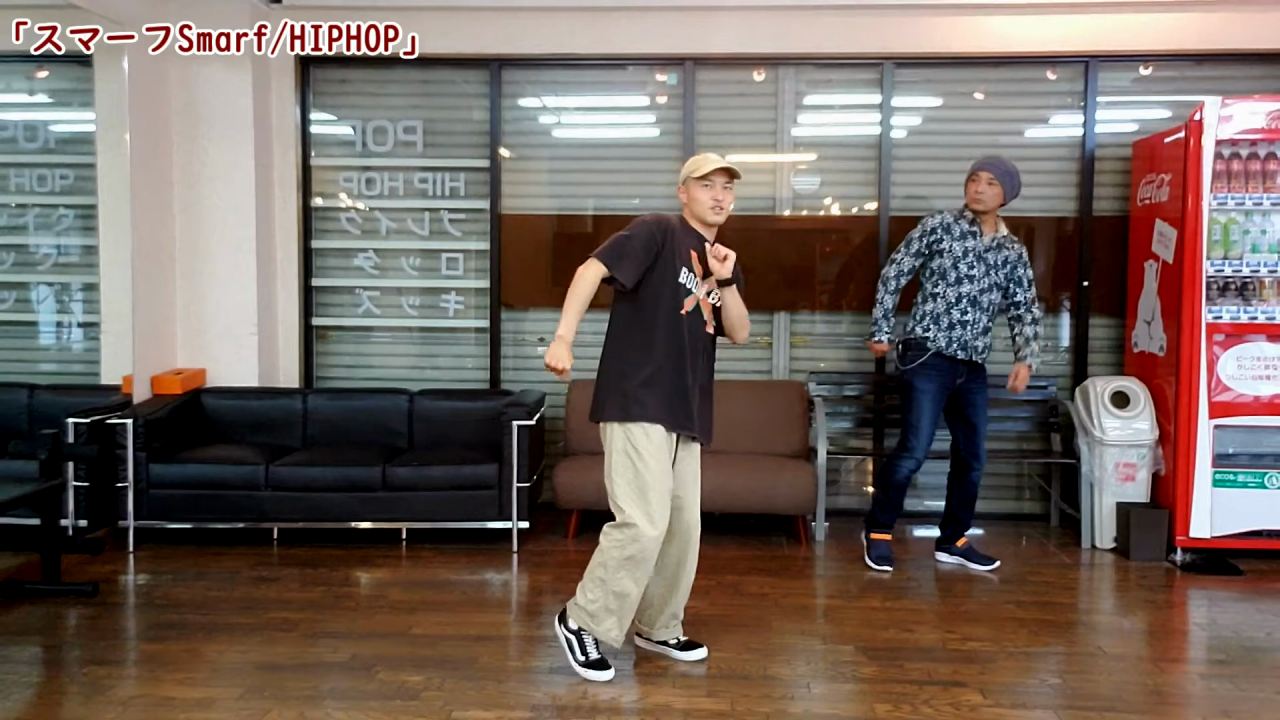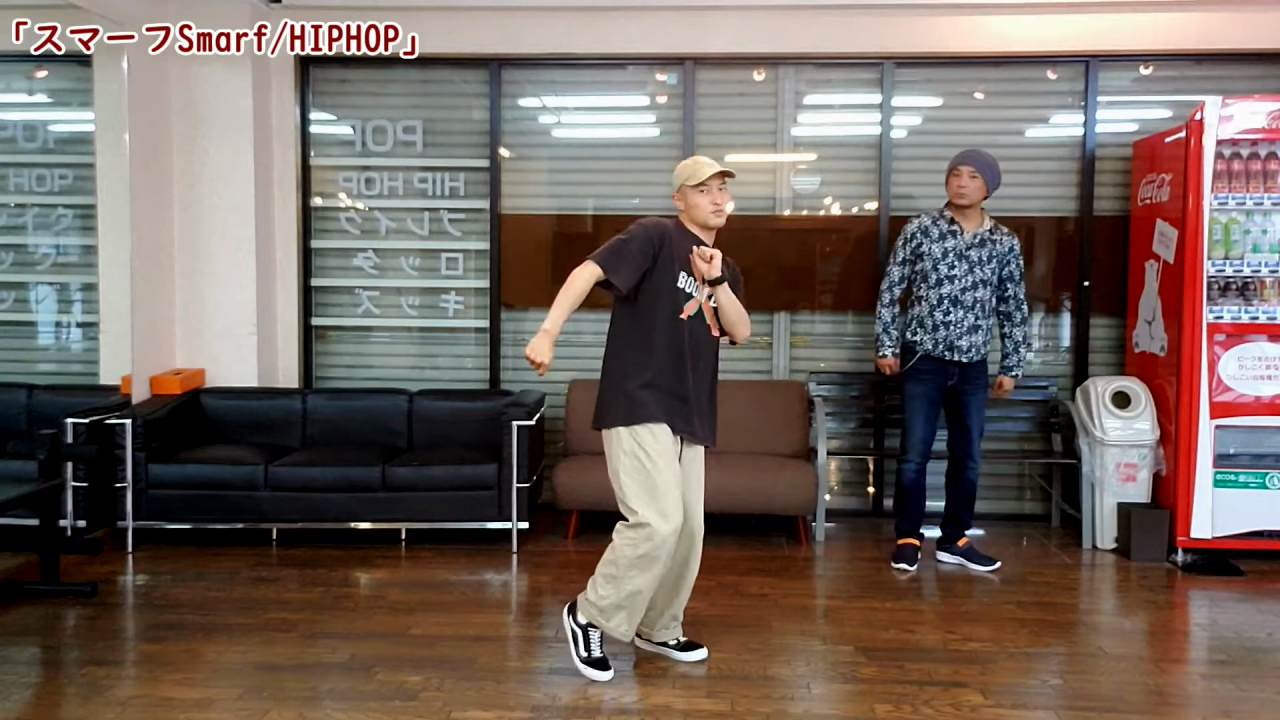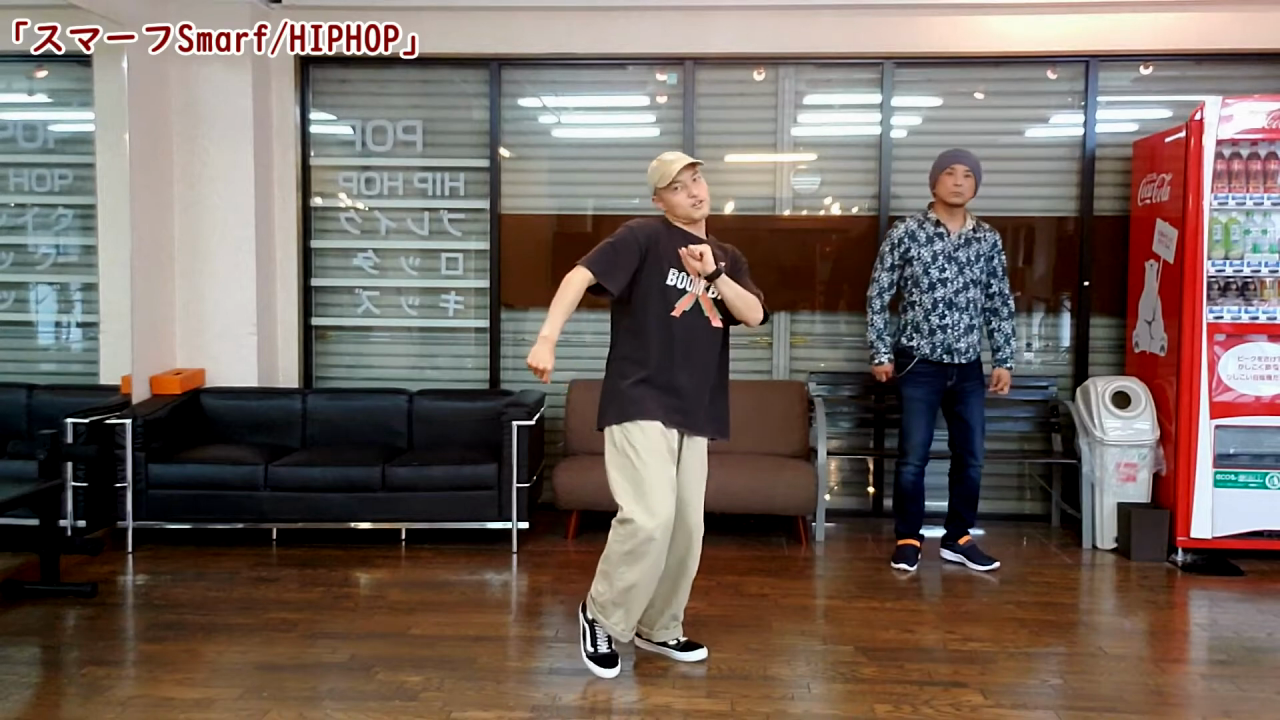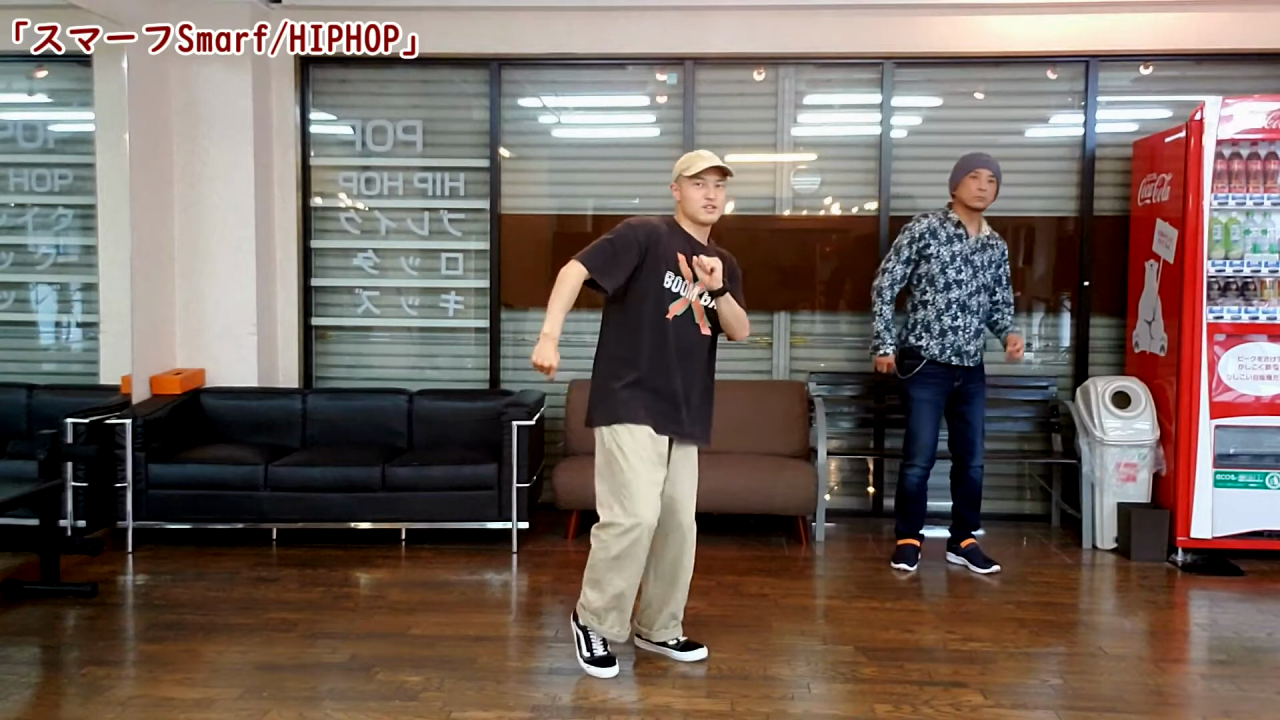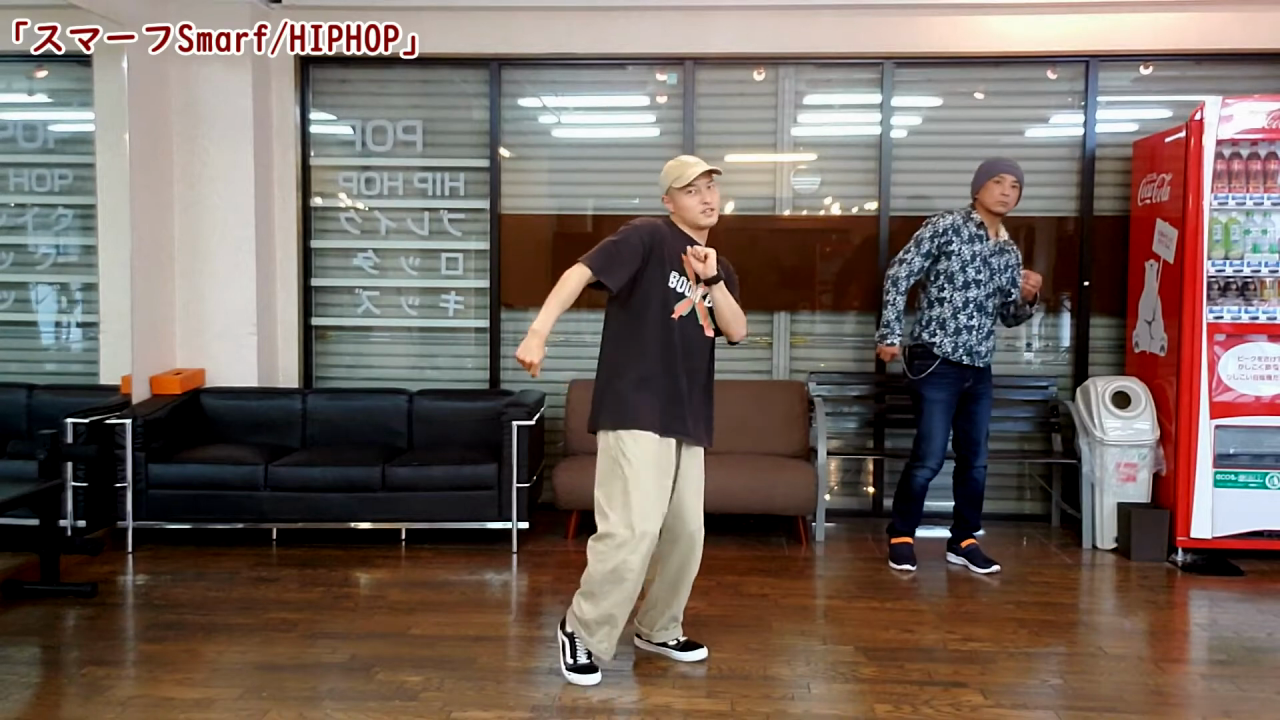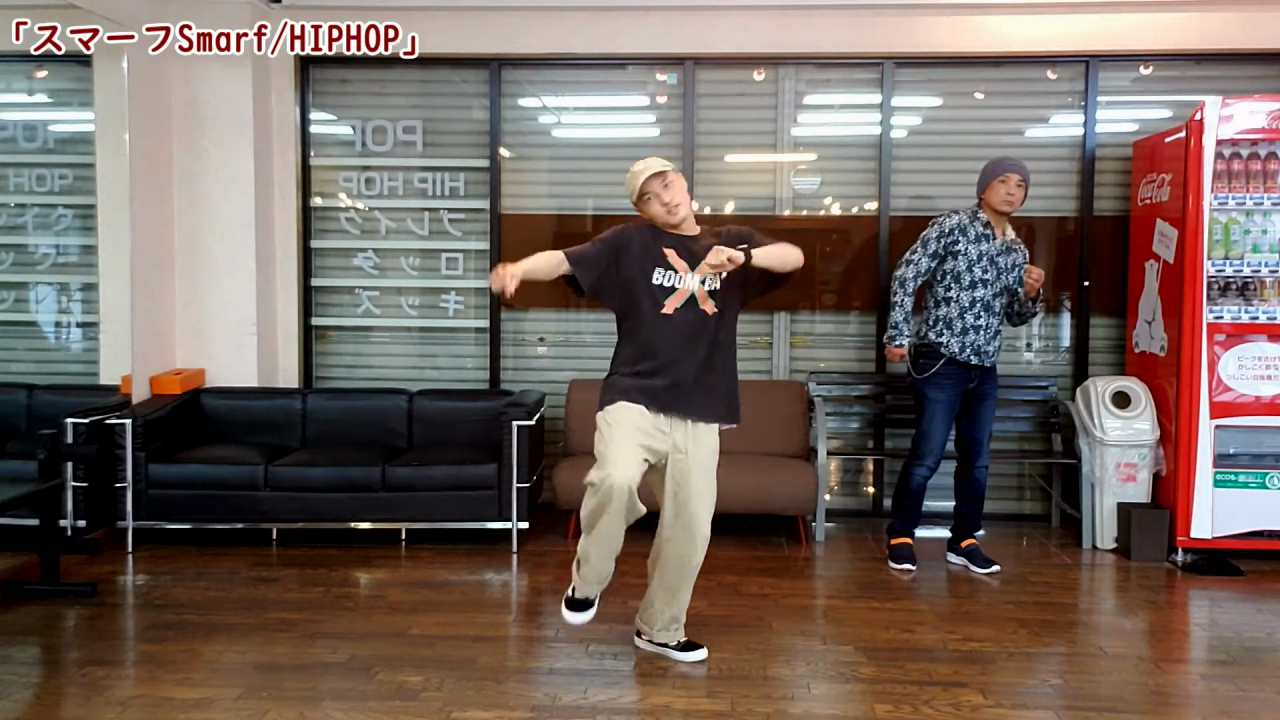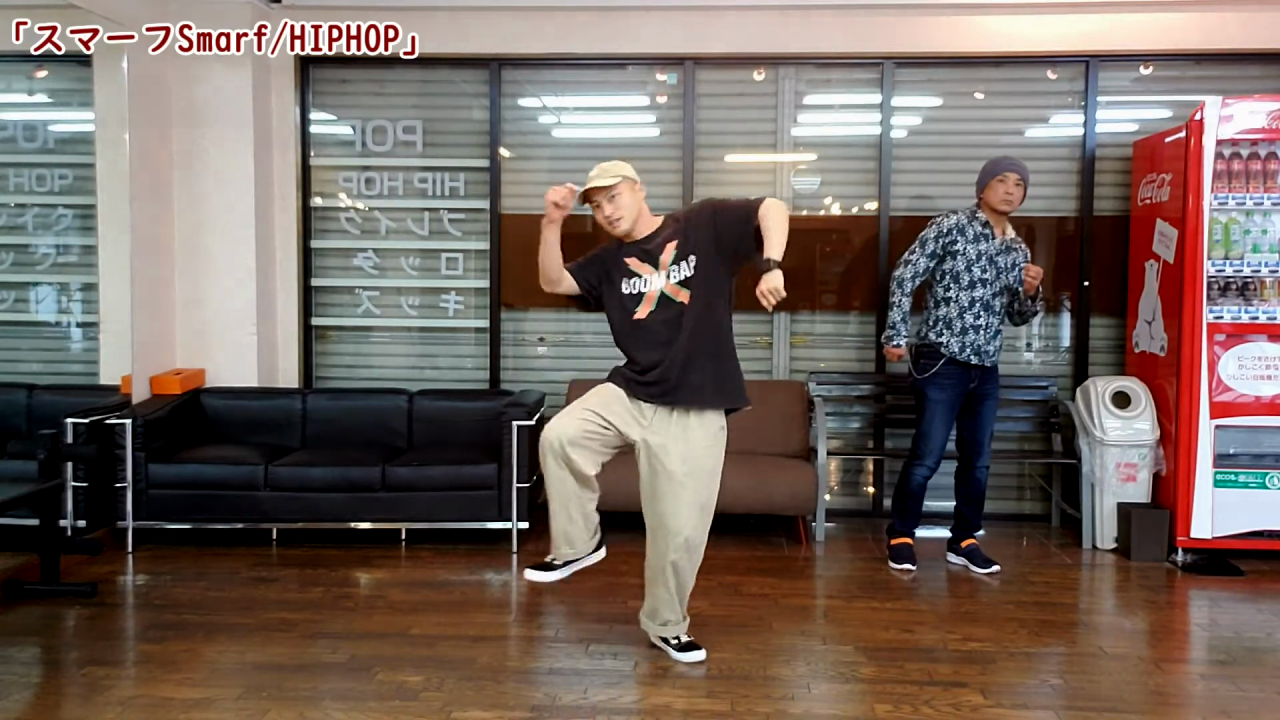
dt=0.3s
person 1, frame 1
left shoulder: (723, 260)
right shoulder: (656, 231)
left elbow: (739, 334)
right elbow: (592, 270)
left wrist: (725, 283)
right wrist: (563, 337)
left hip: (685, 411)
right hip: (636, 403)
left knee: (684, 526)
right knee: (642, 523)
left ankle: (658, 627)
right ankle: (582, 620)
person 1, frame 2
left shoulder: (727, 269)
right shoulder: (655, 236)
left elbow: (741, 332)
right elbow: (588, 271)
left wrist: (716, 281)
right wrist: (548, 332)
left hip: (689, 416)
right hip: (637, 407)
left knee: (687, 529)
right knee: (656, 522)
left ankle: (658, 629)
right ankle: (590, 615)
person 1, frame 3
left shoulder: (728, 258)
right shoulder: (643, 237)
left elbow: (754, 315)
right elbow: (581, 276)
left wrist: (713, 273)
right wrist: (547, 339)
left hip: (694, 413)
right hip: (638, 404)
left knee: (687, 527)
right knee: (649, 519)
left ankle: (659, 628)
right ankle: (601, 616)
person 1, frame 4
left shoulder: (724, 266)
right shoulder: (643, 236)
left elbow: (741, 332)
right elbow: (576, 269)
left wrist: (718, 288)
right wrist: (549, 335)
left hip: (683, 415)
right hip: (626, 405)
left knee: (678, 526)
right knee: (634, 516)
left ankle: (658, 628)
right ankle: (594, 620)
person 1, frame 5
left shoulder: (720, 268)
right shoulder: (647, 236)
left elbow: (737, 331)
right elbow: (579, 272)
left wrist: (712, 278)
right wrist: (538, 333)
left hip: (686, 420)
right hip: (632, 411)
left knee: (686, 533)
right knee: (632, 530)
left ankle: (658, 629)
right ankle: (581, 631)
person 1, frame 6
left shoulder: (731, 241)
right shoulder: (627, 244)
left elbow: (793, 257)
right elbow: (561, 262)
left wrist: (744, 257)
right wrist: (516, 269)
left hip: (700, 410)
right hip: (635, 394)
left knee: (690, 526)
right knee: (616, 481)
left ankle: (660, 629)
right ankle: (590, 574)
person 1, frame 7
left shoulder: (705, 222)
right shoulder: (609, 261)
left elbow: (772, 207)
right elbow: (553, 282)
left wrist: (771, 265)
right wrist: (551, 222)
left hip: (696, 404)
right hip: (630, 391)
left knee: (680, 524)
right knee: (559, 438)
left ankle: (665, 625)
right ankle: (577, 544)
person 2, frame 1
left shoulder: (1014, 251)
right shoulder: (939, 226)
left elbow: (1025, 308)
right elbow: (893, 274)
left wrist: (1025, 358)
right wrist: (881, 330)
left hip: (972, 366)
right hip: (928, 356)
left knee: (971, 457)
right knee: (914, 448)
left ankle: (952, 540)
right ankle: (878, 528)
person 2, frame 2
left shoulder: (1005, 243)
right shoulder: (920, 229)
left elbow: (1014, 308)
right elbow: (890, 289)
left wrist: (1012, 366)
right wrist: (886, 345)
left hip: (972, 366)
right hip: (923, 360)
left knee: (968, 457)
right knee: (914, 454)
left ankle: (954, 539)
right ankle: (907, 537)
person 2, frame 3
left shoulder: (988, 239)
right shoulder: (906, 233)
left elbow: (1000, 304)
right elbow: (878, 295)
left wrist: (1004, 360)
right wrist: (880, 353)
left hip: (968, 366)
right hip: (919, 364)
left knee: (970, 456)
right knee: (913, 457)
left ankle: (957, 537)
right ankle: (907, 538)
person 2, frame 4
left shoulder: (996, 247)
right shoulder: (925, 229)
left elbow: (999, 306)
right elbow: (885, 286)
left wrist: (1010, 333)
right wrist: (884, 344)
left hip: (970, 368)
right hip: (925, 363)
left knee: (971, 459)
right knee: (919, 457)
left ankle: (963, 540)
right ankle: (908, 538)
person 2, frame 5
left shoulder: (1010, 252)
right shoulder: (946, 226)
left elbow: (1010, 314)
right elbow: (899, 276)
left wrist: (1027, 297)
right wrist: (890, 334)
left hip: (979, 369)
right hip: (935, 363)
left knee: (975, 460)
right knee: (929, 457)
left ankle: (963, 540)
right ankle: (901, 534)
person 2, frame 6
left shoulder: (1017, 251)
right shoulder: (952, 226)
left elbow: (1014, 316)
right elbow: (906, 276)
left wrist: (1031, 295)
right wrist: (898, 336)
left hip: (984, 370)
right hip: (940, 363)
left knee: (976, 460)
right knee: (926, 456)
left ankle: (963, 540)
right ankle: (900, 536)
person 2, frame 7
left shoulder: (1018, 250)
right shoulder: (951, 226)
left elbow: (1017, 316)
right elbow: (905, 276)
left wrist: (1031, 293)
right wrist: (896, 335)
left hip: (986, 369)
right hip: (941, 363)
left knee: (977, 460)
right knee: (926, 456)
left ankle: (963, 540)
right ankle: (900, 536)
